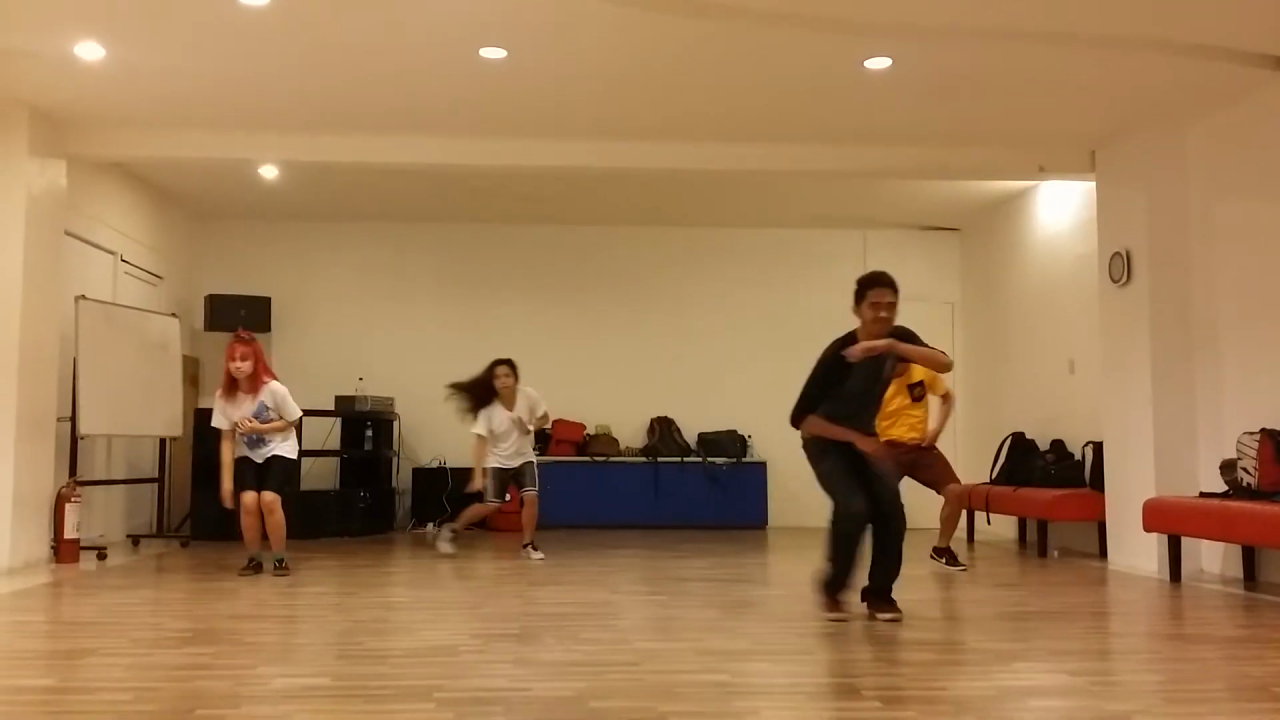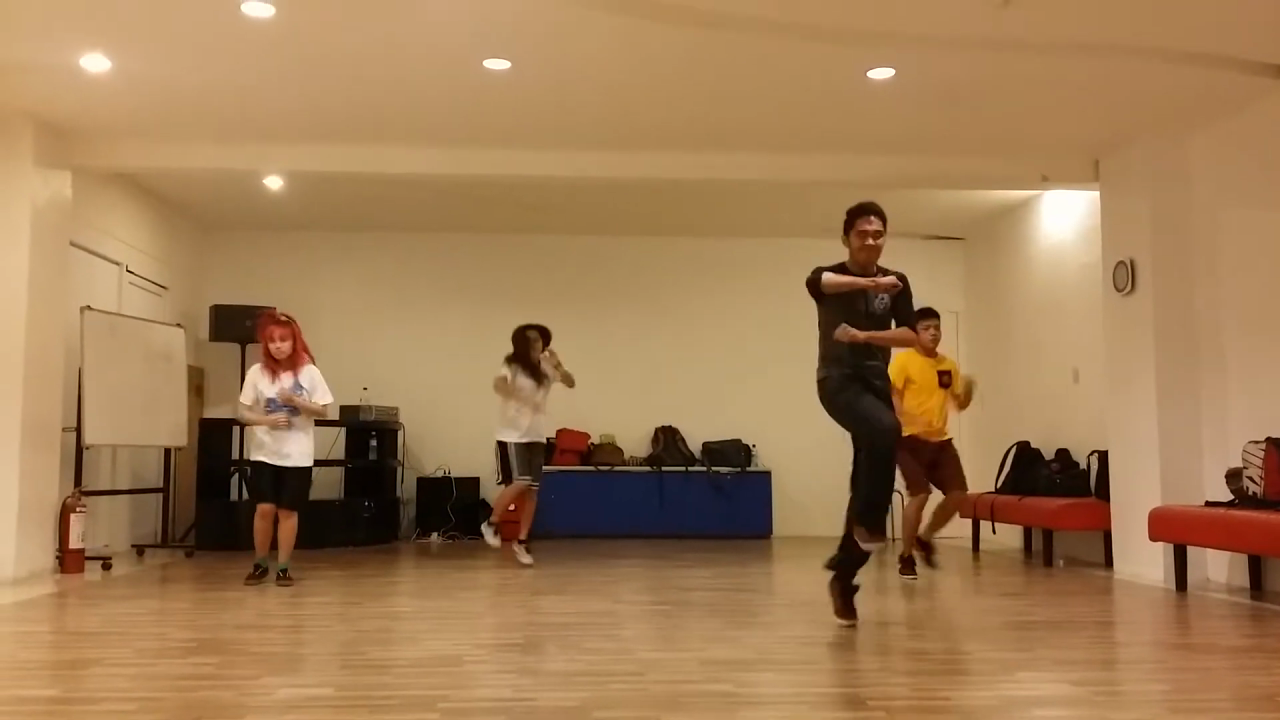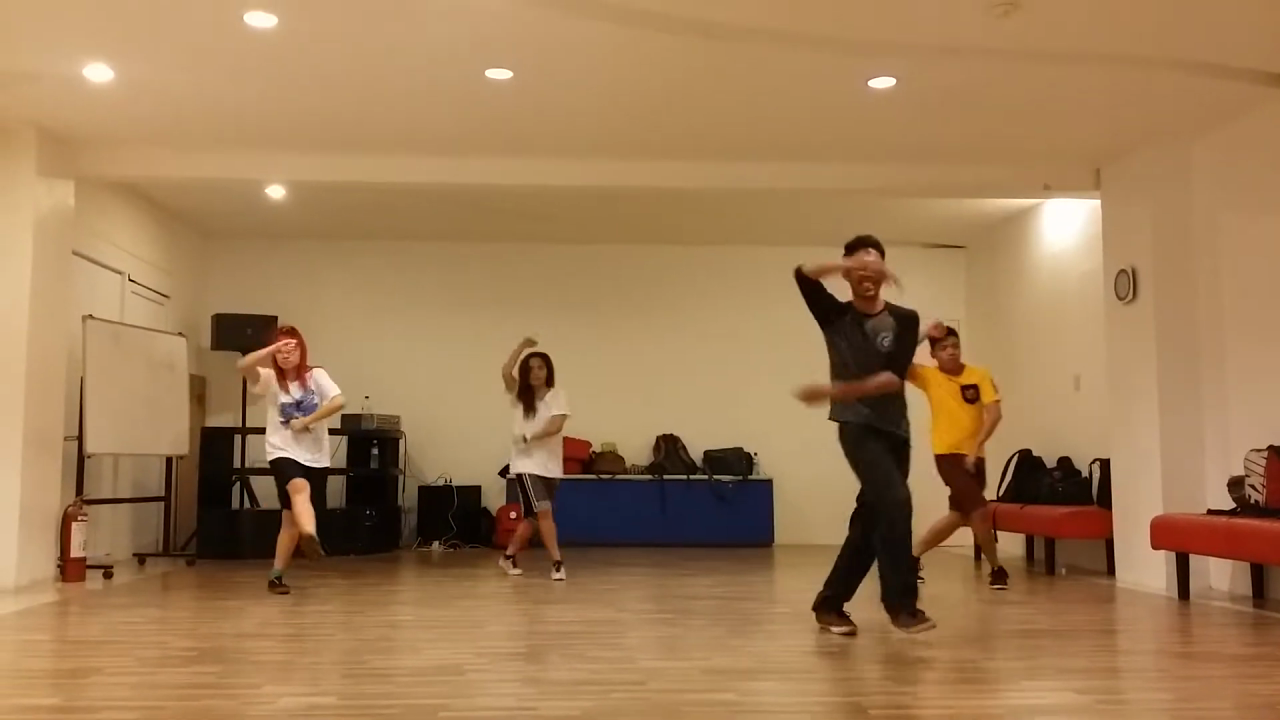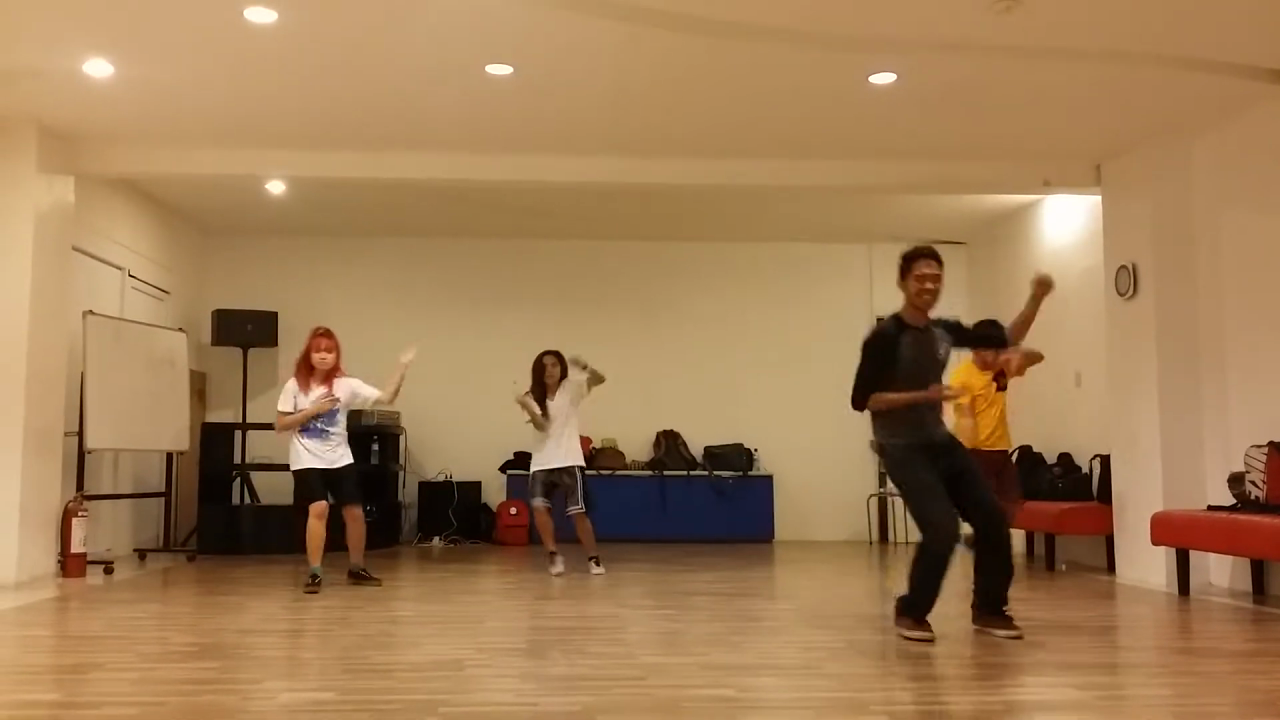
dt=0.4s
person 1, frame 1
left shoulder: (899, 339)
right shoulder: (838, 355)
left elbow: (945, 364)
right elbow: (801, 419)
left wrist: (891, 346)
right wrist: (856, 440)
left hip: (866, 439)
right hip: (827, 441)
left knee: (892, 518)
right knee: (853, 508)
left ankle: (879, 594)
right ankle: (833, 588)
person 1, frame 2
left shoulder: (896, 282)
right shoulder: (832, 279)
left elbow: (910, 336)
right elbow: (820, 283)
left wrist: (862, 335)
right wrist: (870, 283)
left hip: (876, 383)
right hip: (838, 381)
right knee: (884, 429)
left ankle: (843, 578)
right ankle: (867, 519)
person 1, frame 3
left shoulder: (905, 319)
right shoulder: (835, 315)
left elbow: (894, 379)
right elbow: (803, 276)
left wrist: (836, 390)
right wrist: (852, 267)
left hip: (895, 431)
right hip: (857, 427)
left knee: (870, 522)
right knee: (894, 502)
left ankle: (830, 604)
right ankle: (902, 604)
person 1, frame 4
left shoulder: (945, 331)
right shoulder: (885, 336)
right elbow: (863, 401)
right wrist: (926, 395)
left hip: (938, 440)
right hip: (902, 447)
left knee: (992, 519)
right knee: (942, 528)
left ankle: (989, 609)
right ankle: (912, 612)
person 2, frame 1
left shoulder: (274, 389)
right shoulder: (224, 396)
left elbow: (293, 422)
right elbow: (226, 440)
left wrist: (262, 427)
right wrist: (226, 479)
left hip: (280, 452)
right hip: (248, 456)
left knee: (269, 500)
right knee: (248, 501)
left ankle: (280, 559)
right ankle: (254, 559)
person 2, frame 2
left shoulder: (309, 371)
right shoulder: (257, 373)
left elbow: (323, 412)
right elbow: (244, 413)
left wrist: (297, 402)
right wrist: (266, 420)
left hip: (297, 456)
right hip: (264, 453)
left knee: (288, 512)
right knee: (265, 510)
left ankle: (283, 568)
right ankle: (260, 565)
person 2, frame 3
left shoulder: (316, 376)
right shoulder: (269, 379)
left elbow: (338, 402)
right elbow: (242, 366)
left wrist: (306, 421)
right wrist: (272, 349)
left hip: (315, 457)
right hip: (283, 453)
left knee: (291, 517)
right knee: (299, 488)
left ankle: (276, 575)
right ankle: (310, 537)
person 2, frame 4
left shoulder: (346, 385)
right shoulder: (295, 385)
left elbow: (386, 399)
right elbow: (281, 424)
left wrist: (401, 371)
right wrist: (312, 409)
left hip: (339, 459)
right hip: (307, 461)
left knee: (355, 512)
right knee: (319, 509)
left ankle: (357, 569)
right ankle: (314, 574)
person 3, frame 1
left shoulder: (925, 371)
left elbow: (946, 396)
left wrist: (938, 427)
left hip: (922, 445)
right hip: (890, 447)
left knee: (954, 491)
left ankle: (942, 548)
person 3, frame 2
left shoulder: (949, 365)
right shoulder: (903, 360)
left elbow: (960, 404)
right elbow: (889, 396)
left wrist: (968, 391)
right wrist: (910, 421)
left hip: (940, 440)
right hip: (911, 439)
left knee: (957, 495)
right knee: (919, 495)
left ankle: (924, 539)
right ankle: (906, 556)
person 3, frame 3
left shoulder: (980, 376)
right shoulder: (928, 377)
left elbow: (995, 414)
left wrist: (975, 447)
right wrist: (925, 334)
left hip: (973, 457)
right hip: (948, 456)
left knee: (959, 516)
right knee: (980, 511)
left ankle: (912, 556)
right ankle: (996, 568)
person 3, frame 4
left shoulder: (1004, 368)
right shoulder: (962, 375)
left elbow: (1037, 357)
right elbow: (965, 417)
left hip: (1000, 449)
right hip: (974, 451)
left knee: (1012, 505)
person 4, frame 1
left shoulder: (529, 396)
right shoulder: (487, 410)
left elbow: (545, 418)
right elbow: (480, 442)
left wrist: (530, 428)
right wrist: (478, 475)
left hip: (524, 457)
right hip: (497, 461)
left knee: (531, 497)
right knee: (490, 505)
left ankle: (528, 544)
right ankle: (452, 529)
person 4, frame 2
left shoulder: (547, 365)
right shoulder: (512, 365)
left elbow: (571, 383)
right elbow: (499, 385)
left wrist: (558, 365)
right wrist: (522, 398)
left hip: (536, 436)
right hip: (512, 435)
left knee: (532, 490)
right knee: (519, 484)
left ankle: (522, 541)
right ankle: (491, 523)
person 4, frame 3
left shoulder: (557, 395)
right shoulder: (518, 393)
left elbow: (557, 426)
right elbow: (505, 372)
left wrist: (528, 437)
right wrist: (522, 347)
left hip: (550, 466)
right hip: (525, 464)
left knee: (533, 517)
right knee: (544, 511)
left ankle: (509, 556)
right ankle: (557, 561)
person 4, frame 4
left shoulder: (572, 386)
right shoulder: (533, 397)
left elbow: (599, 379)
right elbow: (541, 426)
left wrist: (585, 368)
right wrist: (525, 406)
left hip: (570, 460)
right hip: (543, 462)
left knee: (578, 513)
right knee: (539, 507)
left ankle: (594, 558)
right ankle: (553, 553)
